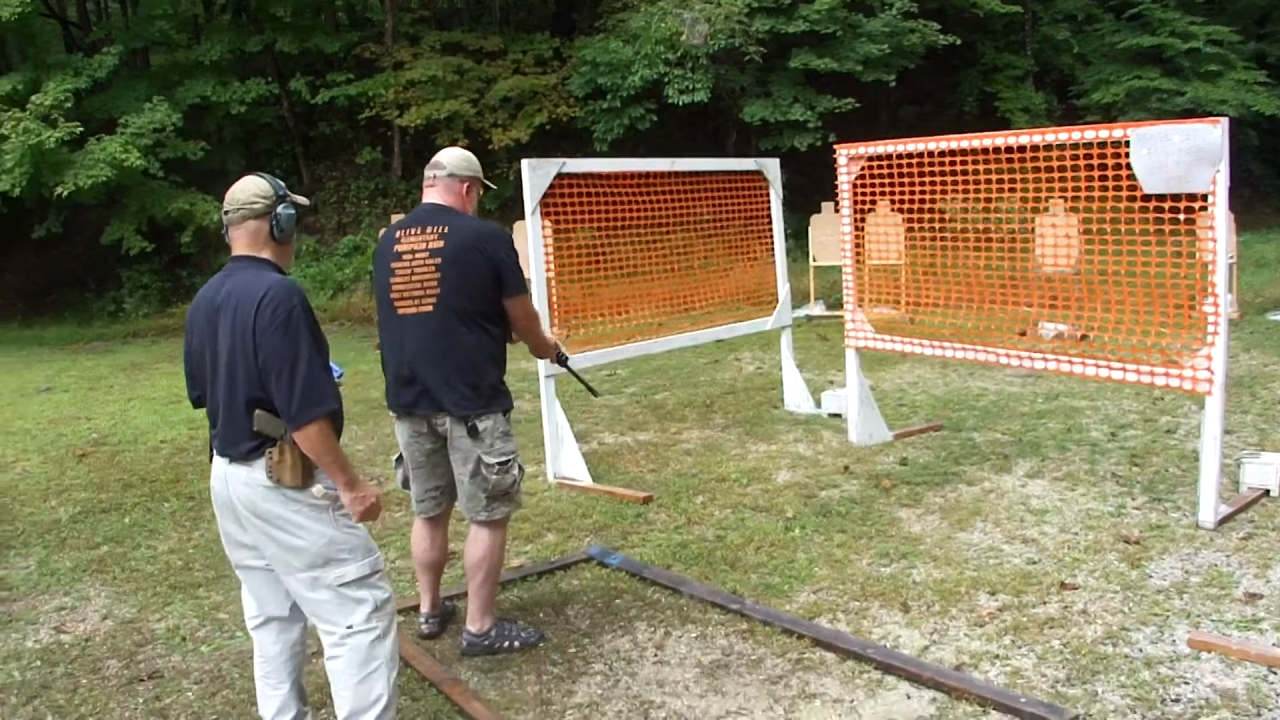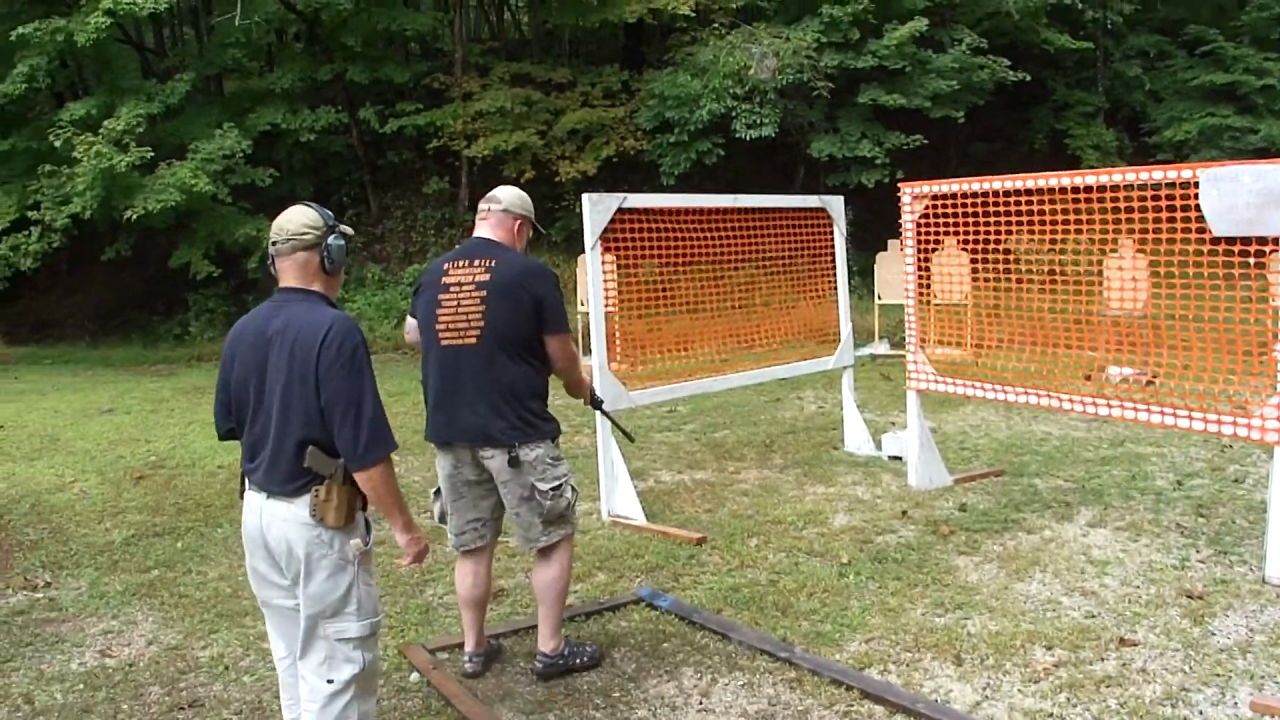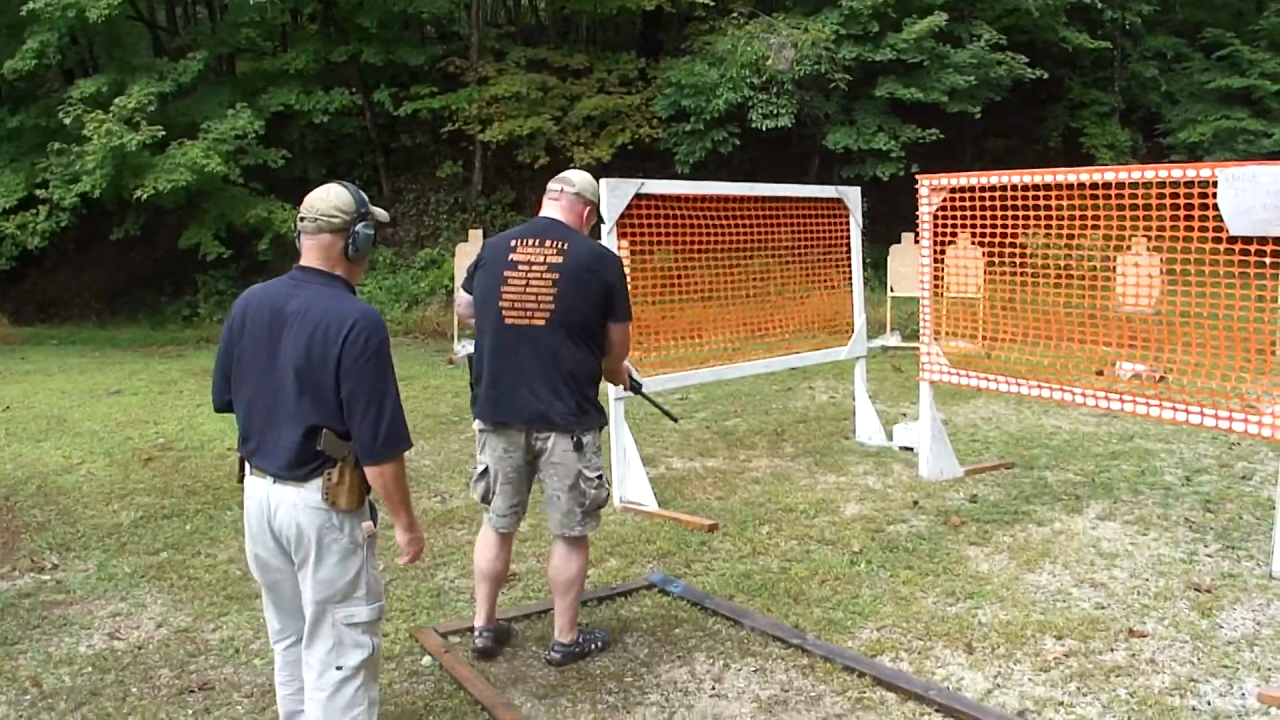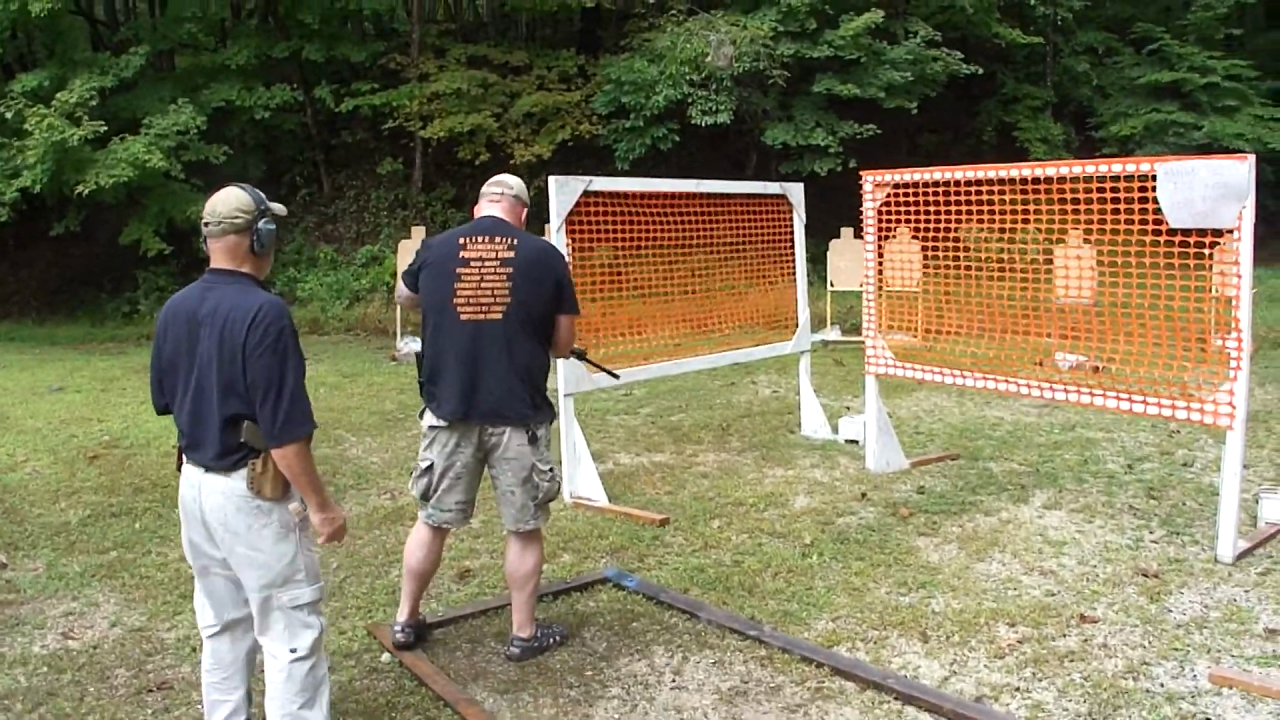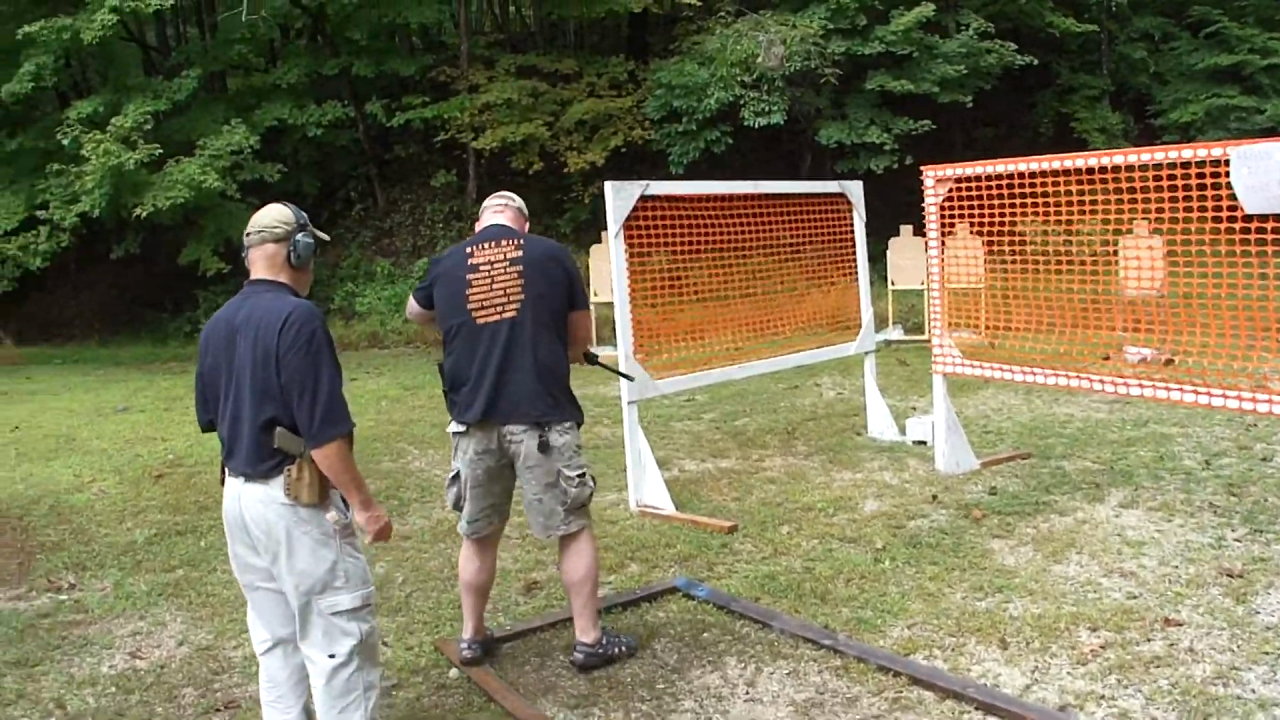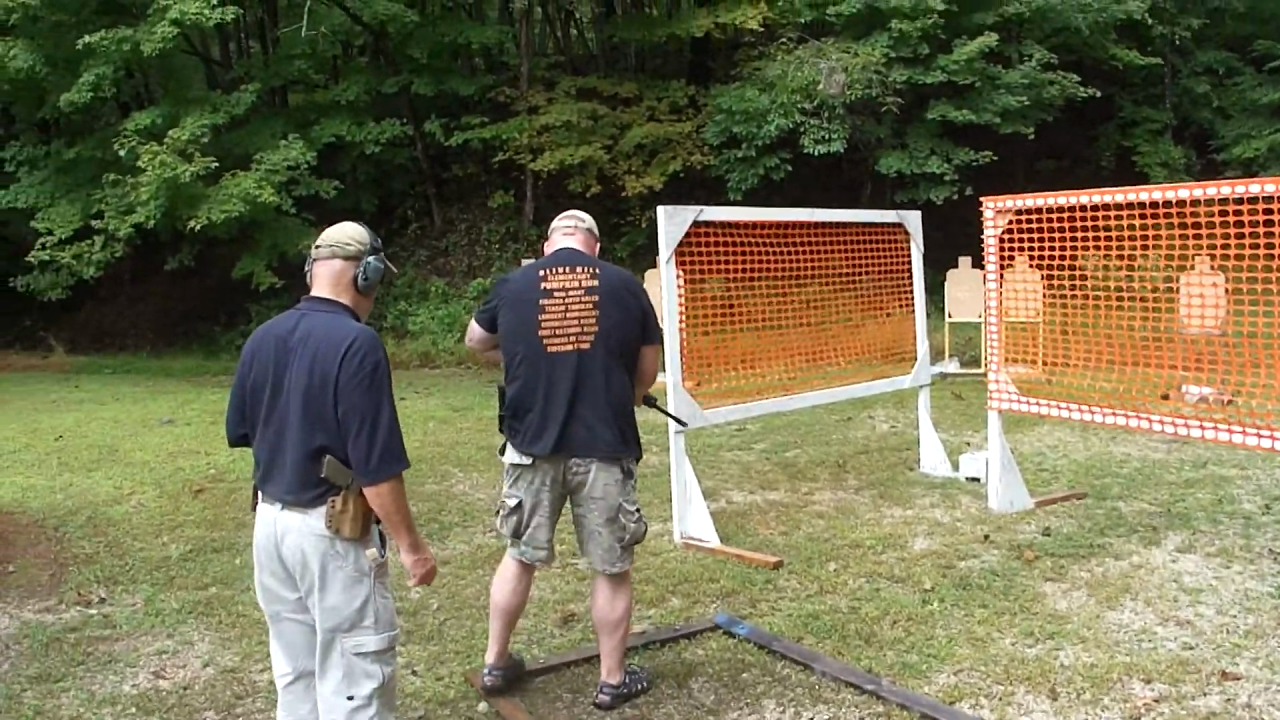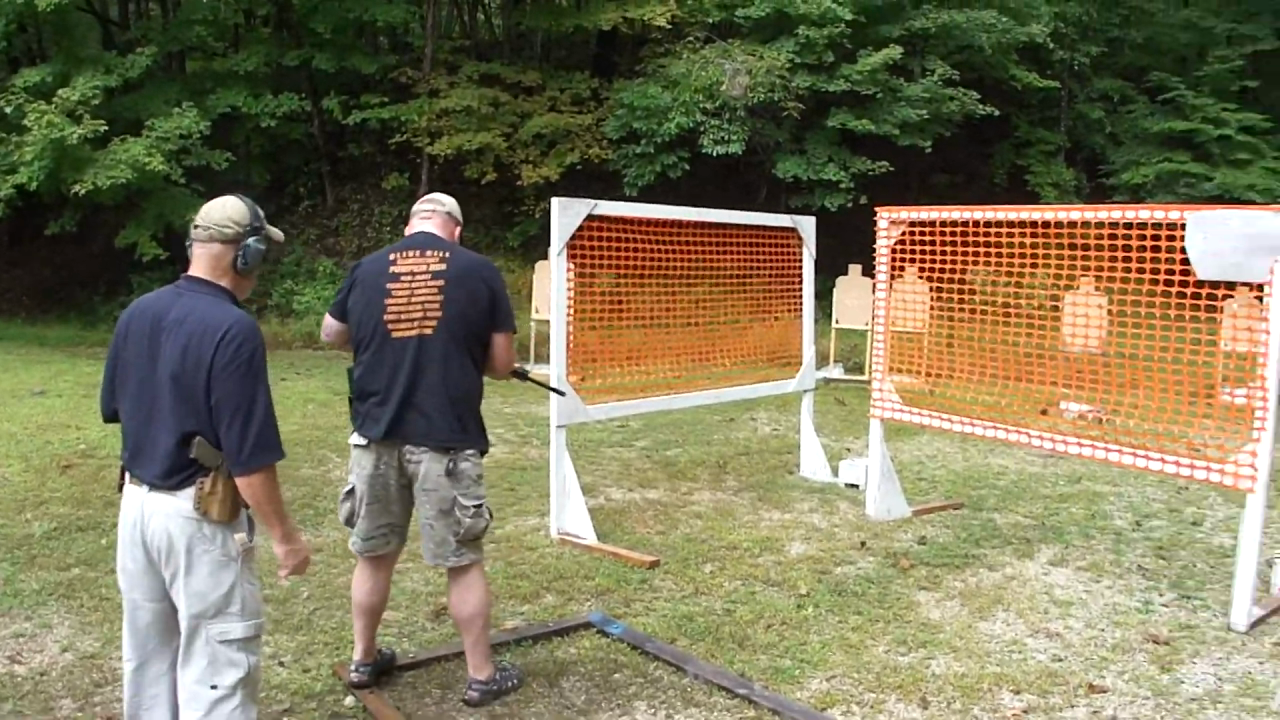
dt=0.5s
person 1, frame 1
left shoulder: (203, 301)
right shoulder: (278, 294)
right elbow: (304, 412)
right wrist: (349, 483)
left hip: (229, 476)
right hip: (283, 481)
left knee: (271, 616)
right knee: (362, 605)
person 1, frame 2
left shoulder: (242, 331)
right shoulder: (334, 330)
left elbow: (228, 425)
right elbow: (365, 450)
right wrist: (403, 525)
left hip: (257, 510)
right hip: (320, 519)
left knee: (294, 655)
right knee: (339, 663)
person 1, frame 3
left shoulder: (249, 303)
right shoulder: (356, 321)
left elbow: (225, 398)
right elbow: (379, 445)
right wrist: (405, 523)
left hip: (259, 491)
right hip: (322, 502)
left knee: (288, 630)
right knee: (341, 647)
person 1, frame 4
left shoulder: (174, 309)
right shoulder: (264, 312)
left elbow: (165, 400)
right elbow: (285, 430)
right wrist: (320, 504)
left hip: (195, 485)
right hip: (254, 494)
left knee: (221, 622)
right knee: (292, 634)
person 1, frame 5
left shoulder: (216, 325)
right shoulder: (297, 317)
left elbow: (210, 417)
right elbow: (325, 431)
right wrist: (362, 502)
left hip: (238, 497)
right hip: (296, 500)
left knee: (275, 638)
right knee: (341, 640)
person 1, frame 6
left shoulder: (262, 338)
right shoulder: (357, 343)
left elbow: (240, 431)
right elbow: (377, 466)
right wrist: (411, 545)
left hip: (270, 520)
right hip: (333, 531)
left knee: (296, 671)
right knee: (357, 678)
person 1, frame 7
left shoulder: (137, 313)
right shoulder: (233, 330)
left elbow: (115, 408)
right elbow: (250, 456)
right wrist: (284, 535)
left hip: (137, 502)
right hip: (199, 515)
left knee: (148, 652)
right knee: (219, 668)
person 2, frame 1
left shoulder: (388, 242)
right shoulder: (486, 237)
right elbow: (521, 317)
right wrist: (541, 344)
left hip: (409, 400)
right hip: (474, 402)
left knee: (429, 511)
right knee: (489, 516)
left ankle: (430, 611)
right ankle: (480, 627)
person 2, frame 2
left shoulder: (434, 274)
right shoulder: (532, 274)
left elbow: (414, 337)
right elbow: (561, 356)
right wrist: (578, 386)
left hip: (452, 433)
right hip: (518, 435)
left knee: (471, 546)
right knee: (554, 539)
left ankle: (475, 648)
right ankle: (551, 648)
person 2, frame 3
left shoulder: (493, 249)
right shoulder: (600, 260)
left elbow: (464, 309)
right elbow: (617, 347)
right wrist: (614, 373)
left hip: (497, 412)
right hip: (567, 418)
left knee: (496, 522)
right knee: (570, 532)
left ankle: (484, 626)
right ankle: (565, 639)
person 2, frame 4
left shoulder: (436, 248)
right shoulder: (545, 255)
left elbow: (404, 295)
right elbow: (564, 342)
left hip: (449, 409)
right hip: (518, 413)
left knee: (432, 518)
right knee: (524, 527)
left ankle: (405, 620)
right ankle: (524, 634)
person 2, frame 5
left shoulder: (446, 263)
right shoulder: (552, 255)
left elbow: (415, 314)
right elbow: (580, 338)
left hip: (474, 420)
right hip: (544, 417)
left knee: (478, 534)
right knee: (572, 529)
left ankle: (472, 638)
right ankle: (590, 639)
person 2, frame 6
left shoulder: (512, 285)
right shoulder: (626, 285)
left elbow: (476, 340)
right elbow: (647, 373)
left hip: (532, 446)
right hip: (605, 448)
left knee: (520, 555)
right knee: (613, 568)
left ankle: (495, 664)
right ankle: (613, 679)
person 2, frame 7
left shoulder: (366, 268)
right shoulder: (480, 272)
left elbow: (331, 335)
right elbow: (502, 365)
left hip: (376, 435)
right hip: (447, 439)
left knee: (375, 553)
right knee: (463, 560)
left ankle: (364, 659)
right ankle: (482, 675)
